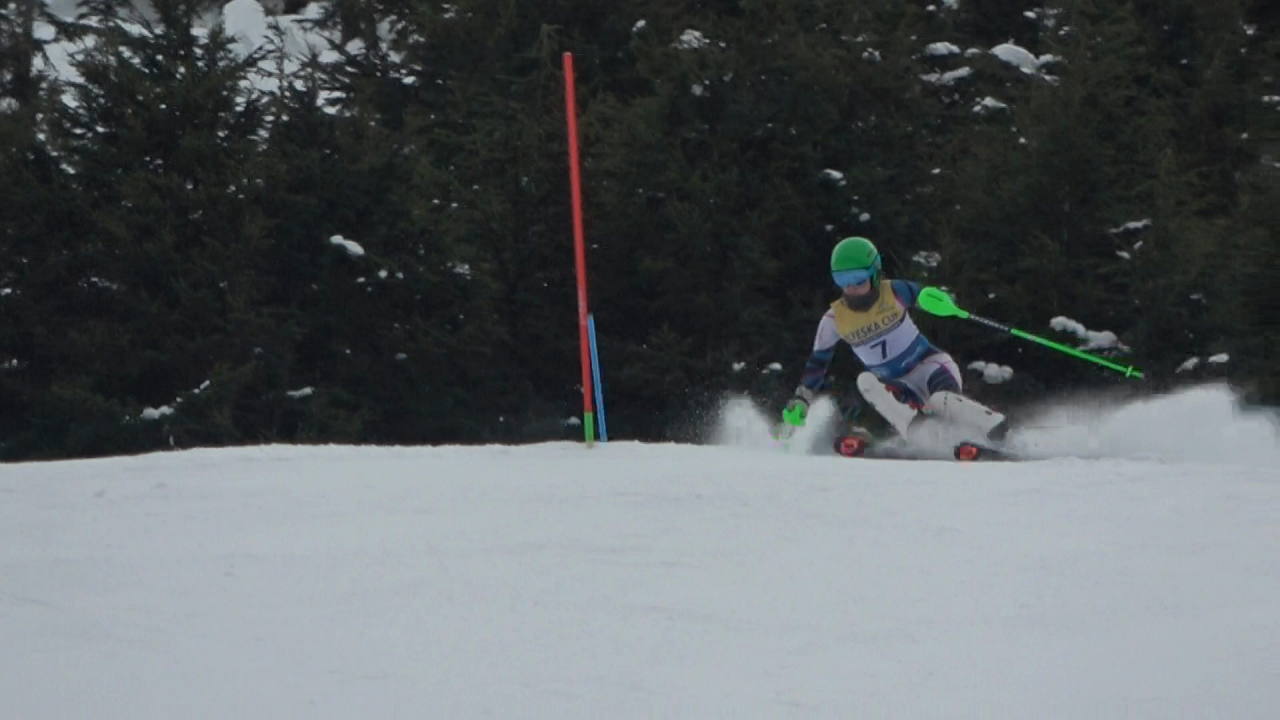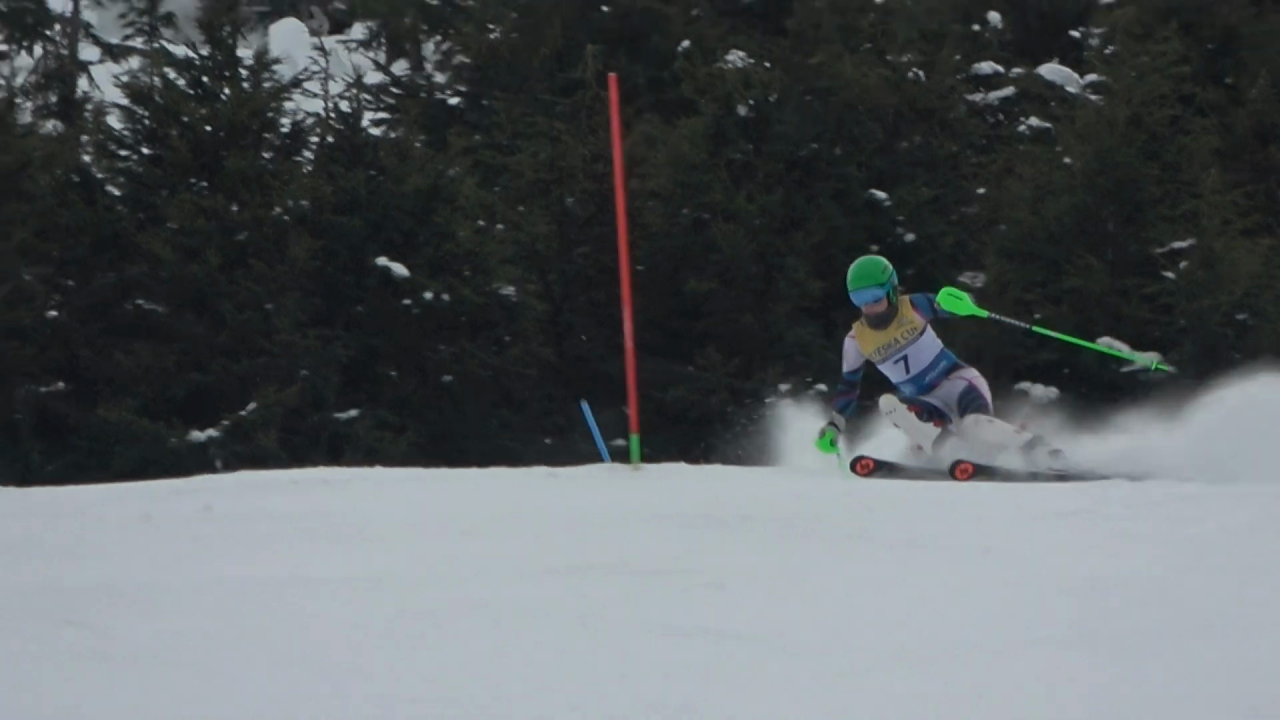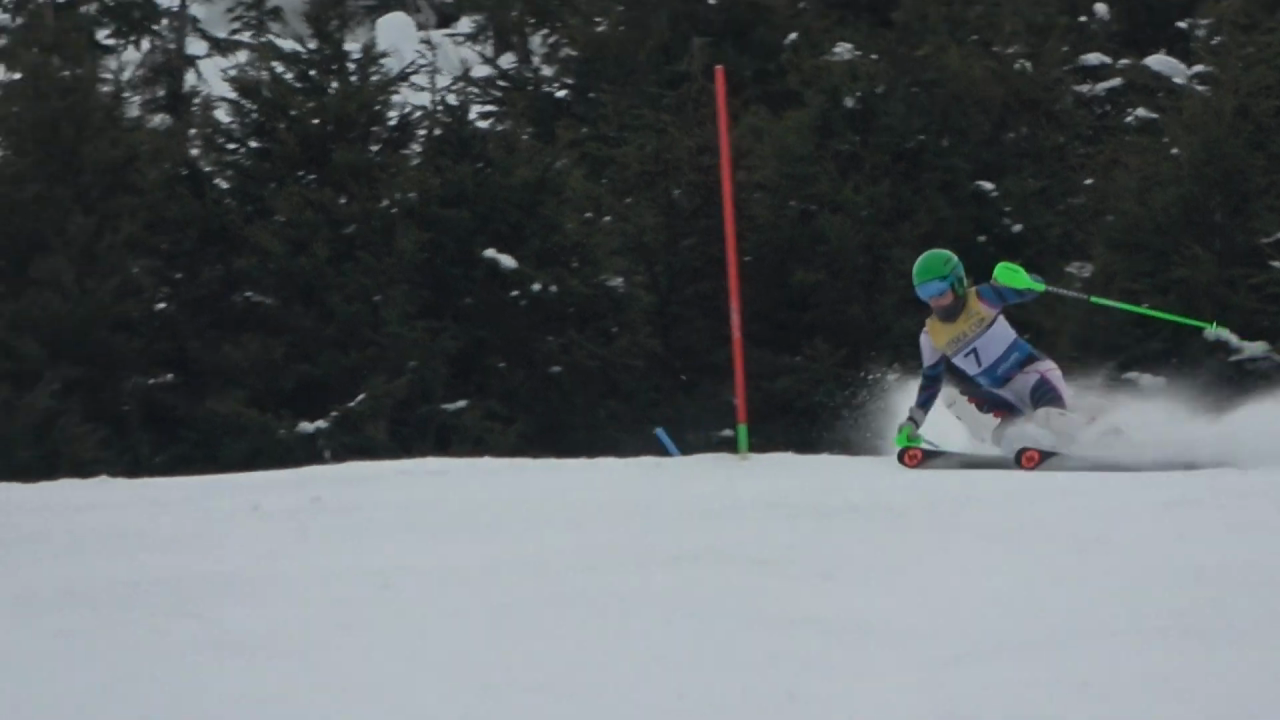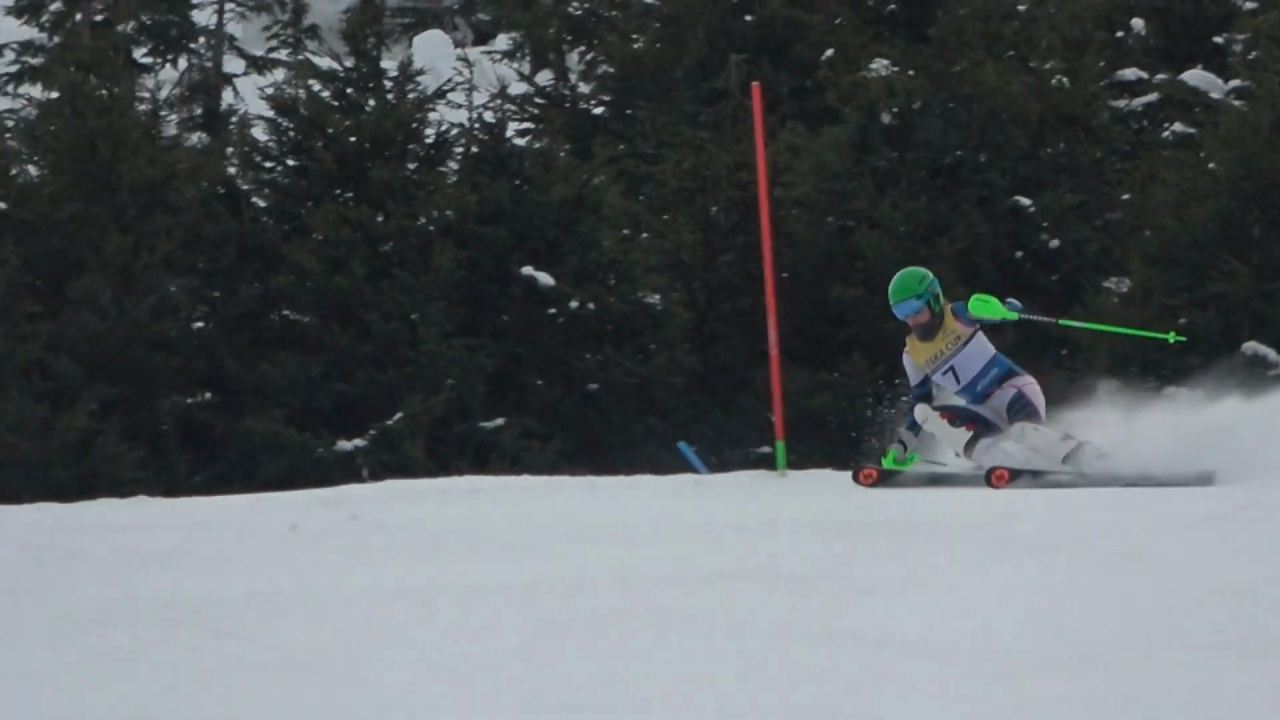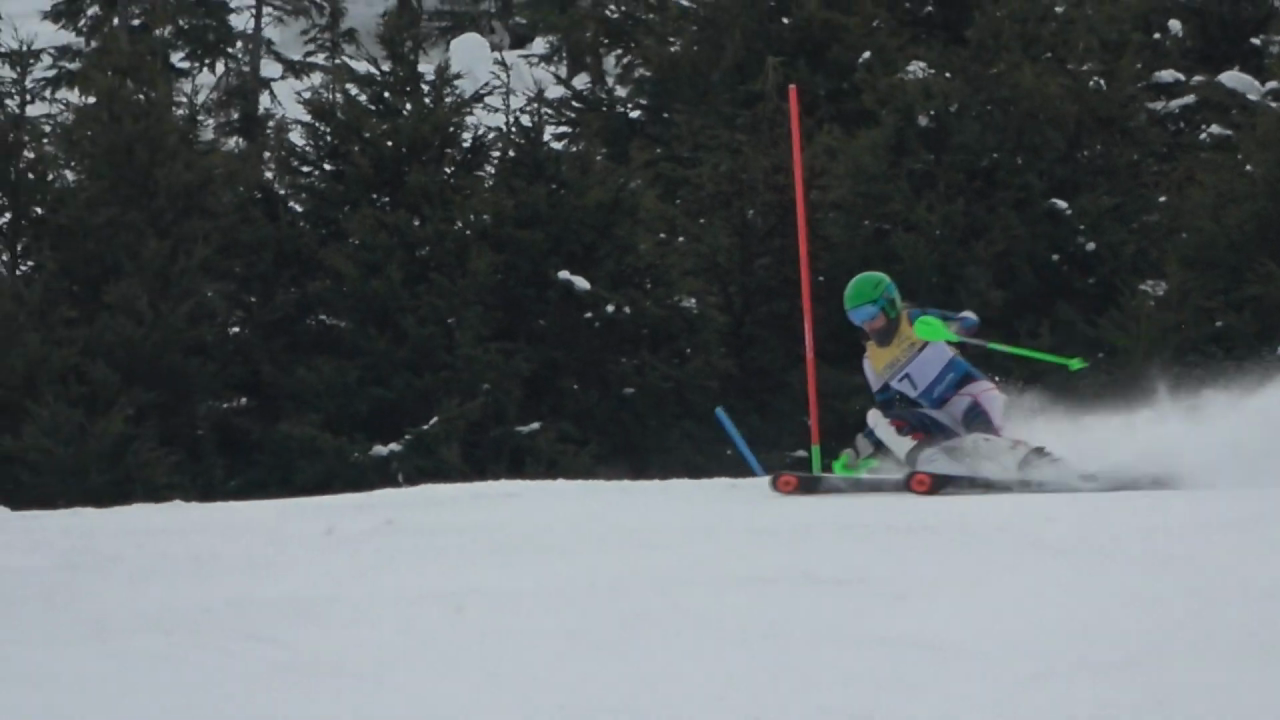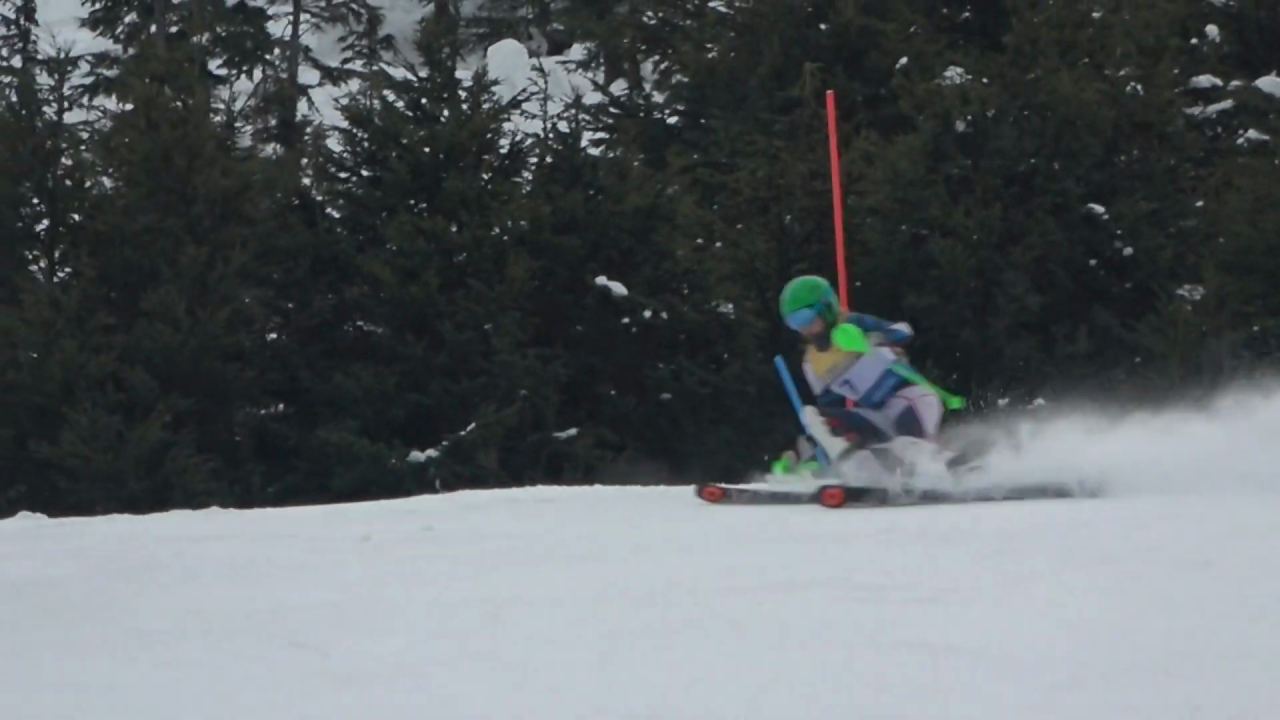
dt=0.1s
person 1, frame 1
left shoulder: (893, 291)
right shoulder: (834, 320)
right elbow: (817, 363)
right wrist: (801, 399)
left hip: (931, 366)
right hip: (895, 386)
left knee: (942, 401)
right knee: (867, 382)
person 1, frame 2
left shoulder: (912, 305)
right shoulder: (857, 340)
right elbow: (849, 384)
right wrist: (835, 424)
left hip: (958, 381)
right hip: (929, 405)
left knee: (975, 423)
right knee: (888, 403)
left ankle: (1046, 455)
right ankle: (955, 453)
person 1, frame 3
left shoulder: (978, 297)
right shoulder: (930, 335)
left elbow: (1033, 289)
right elbow: (931, 380)
right wrist: (913, 421)
left hip: (1033, 373)
right hip: (1000, 395)
left knee: (1048, 417)
right ankle: (1023, 442)
person 1, frame 4
left shoulder: (956, 314)
right shoulder: (912, 354)
left elbow: (1014, 309)
right elbow: (921, 400)
right wrist: (903, 443)
left hip: (1013, 389)
right hip: (984, 414)
left knee: (1026, 432)
right knee: (925, 412)
right ankle: (998, 457)
person 1, frame 5
left shoulder: (913, 321)
right shoulder: (872, 360)
left elbow: (970, 321)
right elbow: (887, 407)
left wrist: (949, 329)
right wrist: (859, 450)
left hip: (973, 394)
right hip: (943, 417)
right knee: (877, 417)
person 1, frame 6
left shoulder: (851, 325)
right shoulder: (812, 363)
left elbow: (903, 333)
right elbow: (828, 411)
left wrist: (874, 338)
left hip: (911, 399)
right hip: (880, 419)
right knee: (812, 416)
